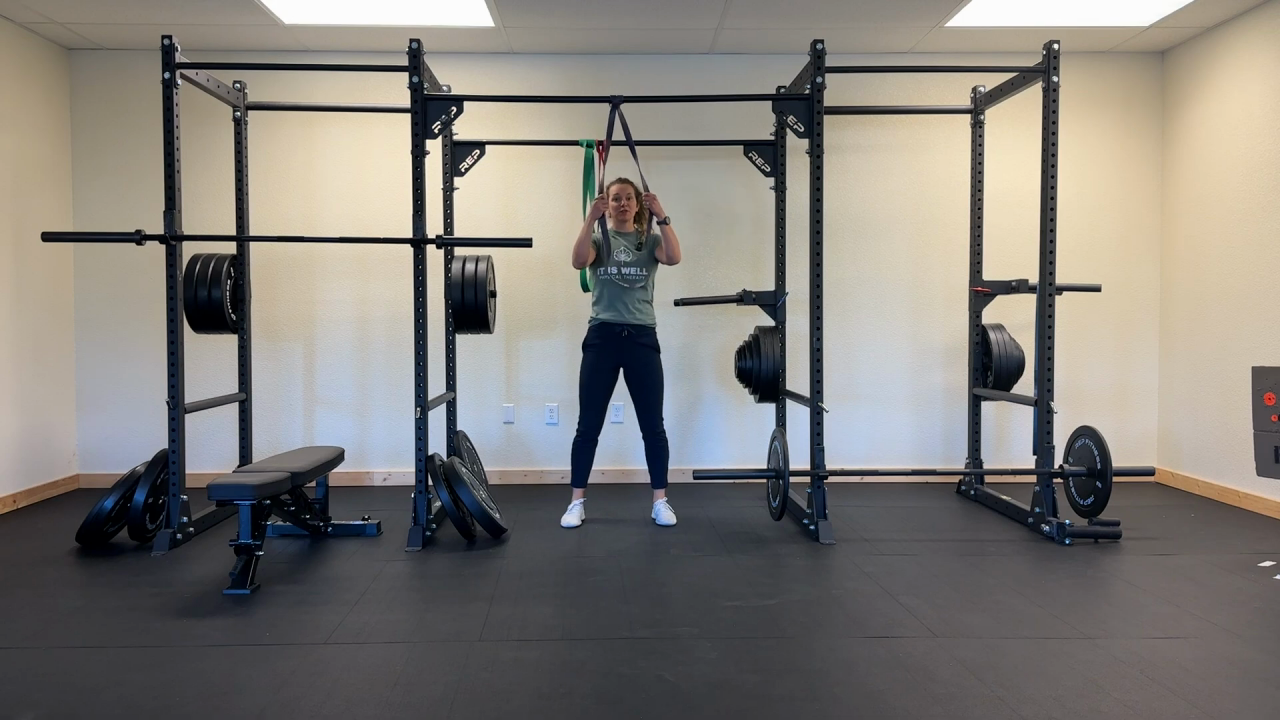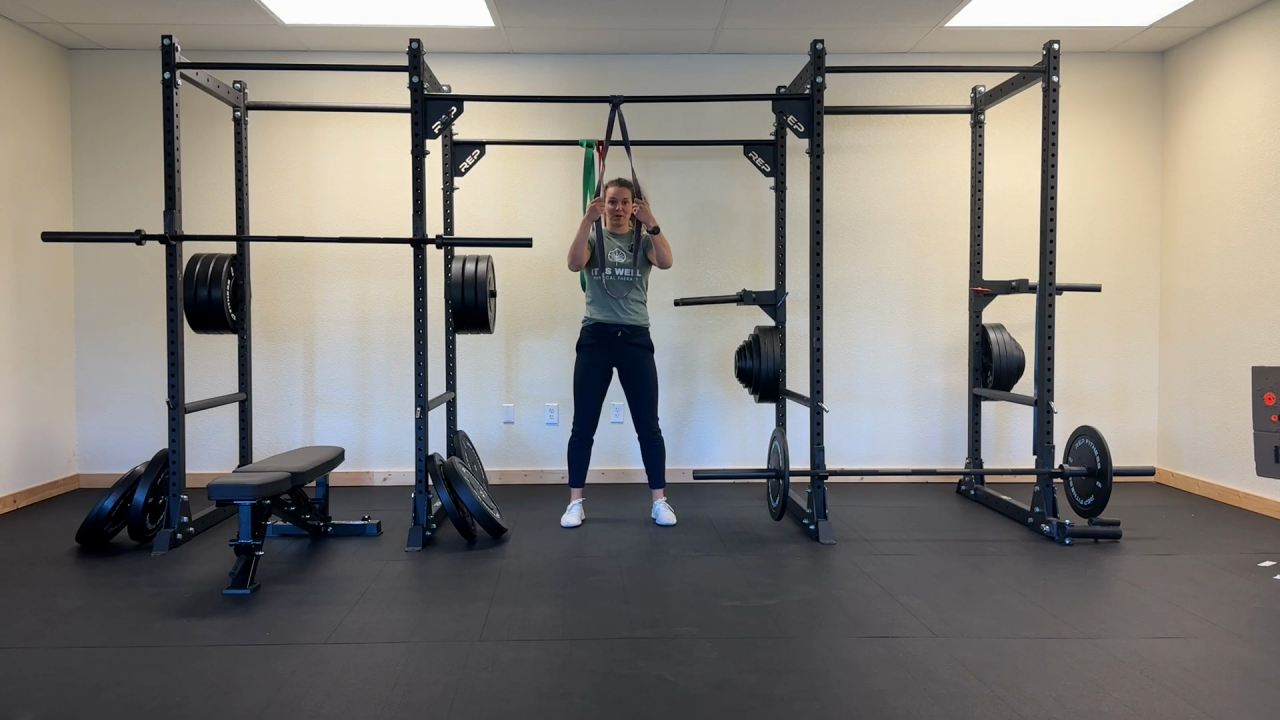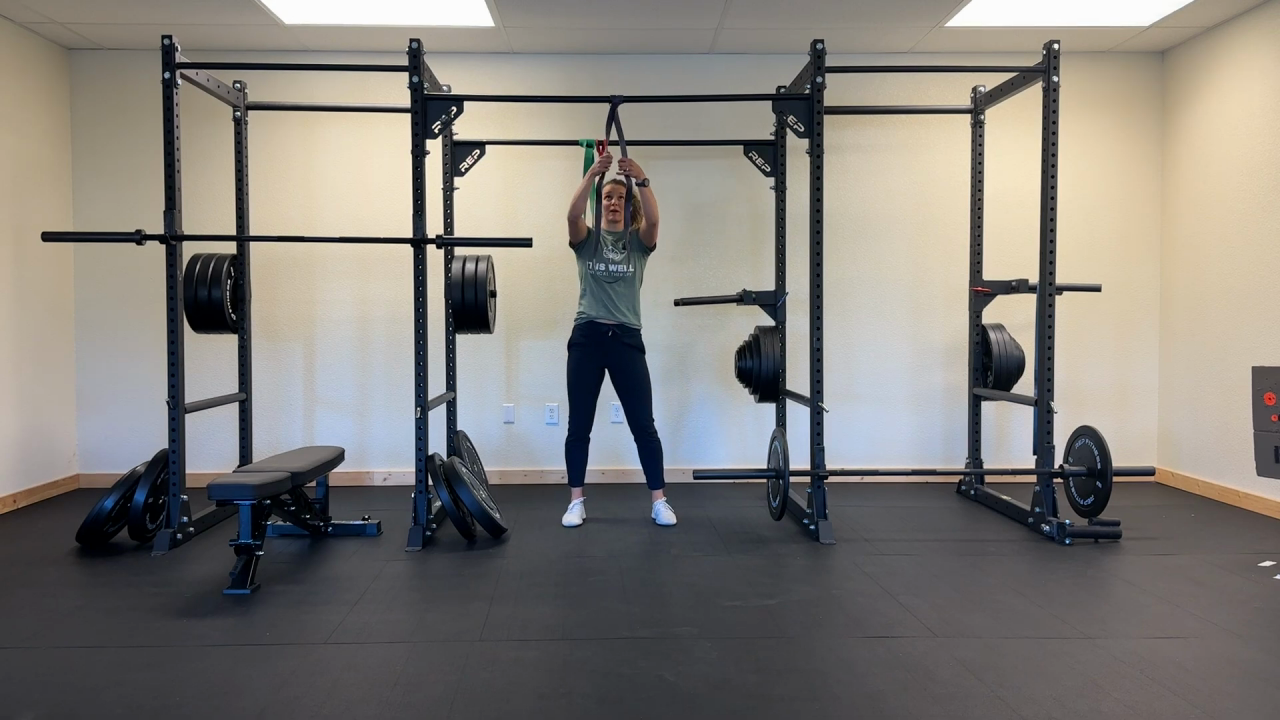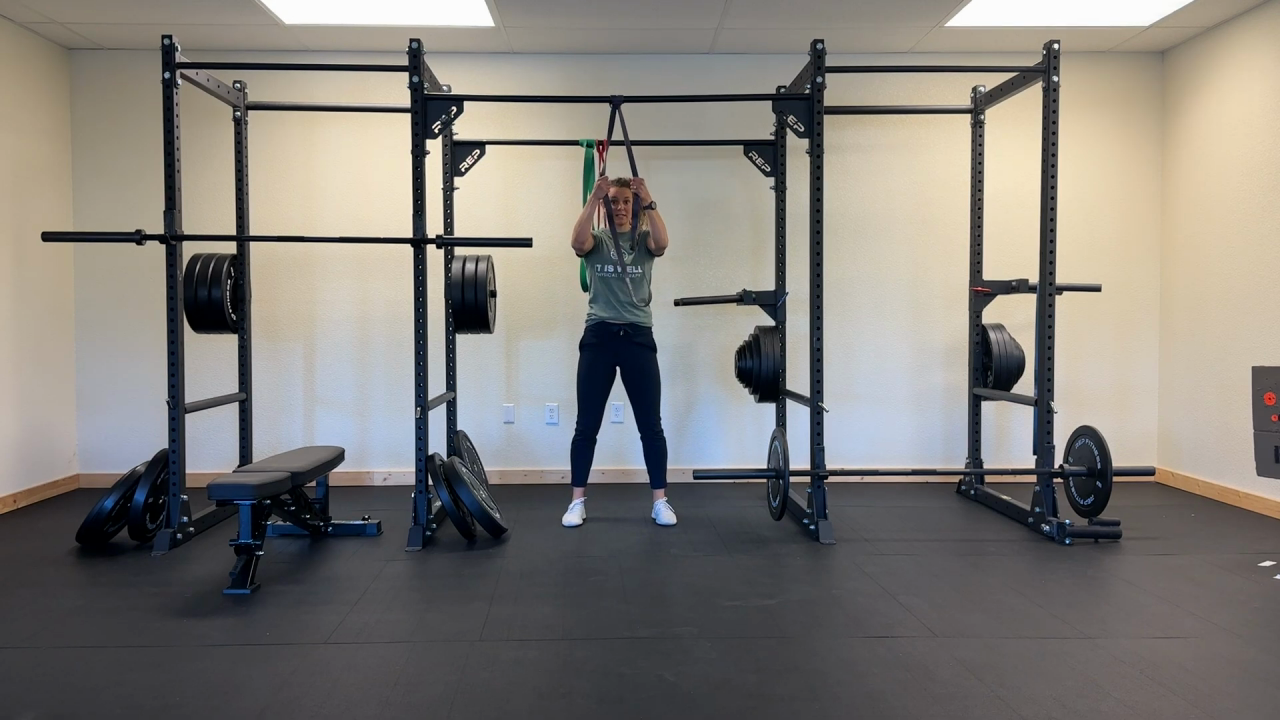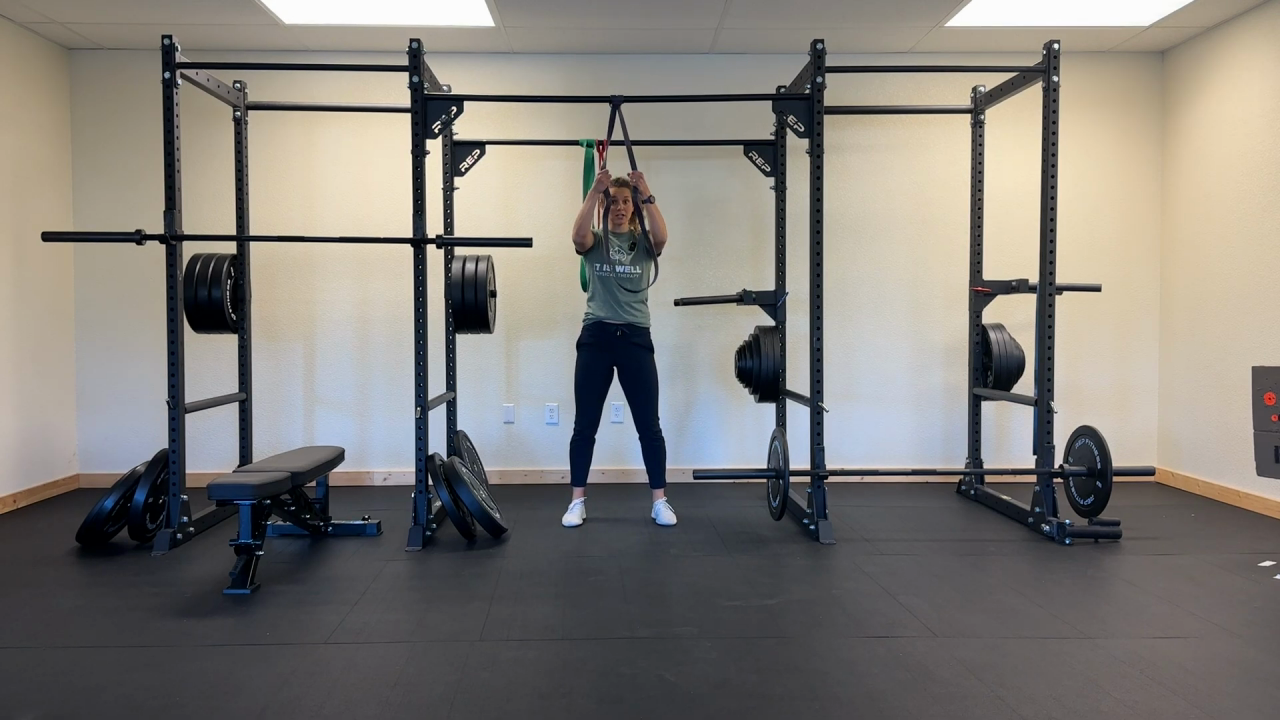
dt=1s
person 1, frame 1
left shoulder: (650, 239)
right shoulder: (598, 239)
left elbow: (674, 257)
right elbow: (578, 261)
left wrist: (661, 217)
right wrist: (592, 217)
left hip: (642, 339)
right hip: (602, 338)
left knee: (652, 425)
right knee: (588, 425)
left ankle: (660, 501)
right ankle: (576, 502)
person 1, frame 2
left shoulder: (643, 240)
right shoulder: (593, 239)
left elbow: (666, 262)
right elbow: (574, 264)
left wrist: (651, 223)
right wrist: (588, 220)
left hip: (635, 338)
right hip: (595, 338)
left knee: (648, 425)
right knee: (583, 425)
left ankle: (659, 501)
right ankle: (576, 502)
person 1, frame 3
left shoulder: (639, 240)
right shoulder: (586, 239)
left elbow: (653, 220)
right elbow: (572, 214)
left wrist: (642, 179)
right wrist: (591, 174)
left hip: (627, 339)
right hip: (587, 338)
left knee: (643, 425)
right knee: (579, 426)
left ankle: (659, 501)
right ankle: (576, 502)
person 1, frame 4
left shoulder: (644, 239)
right shoulder: (597, 239)
left elbow: (662, 242)
right elbow: (577, 242)
left wrist: (648, 201)
right wrist: (593, 198)
left hip: (638, 337)
right hip: (599, 337)
left knee: (650, 425)
right knee: (587, 425)
left ankle: (660, 502)
right ankle: (577, 501)
person 1, frame 5
left shoulder: (644, 241)
right shoulder: (595, 240)
left elbow: (661, 237)
right elbow: (577, 236)
left wrist: (647, 195)
right wrist: (594, 192)
left hip: (635, 337)
right hip: (596, 337)
left knee: (649, 425)
right knee: (585, 425)
left ankle: (659, 502)
right ankle: (577, 502)
